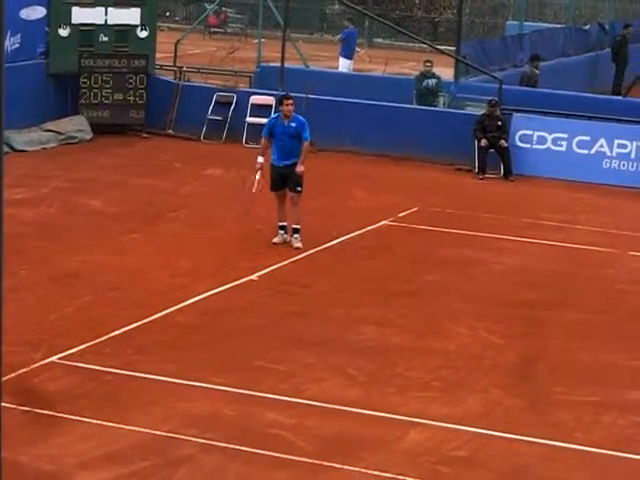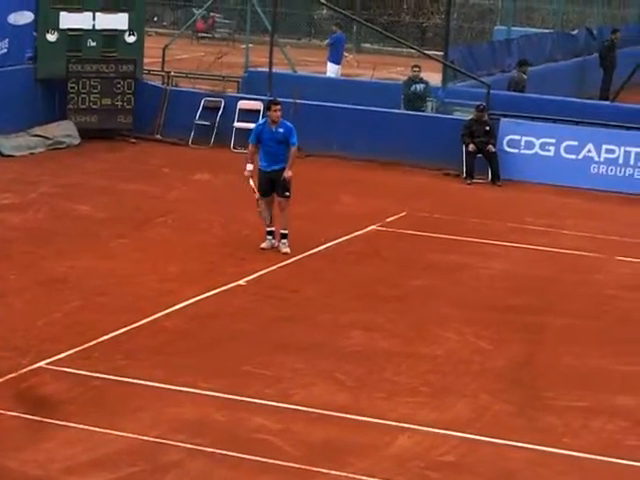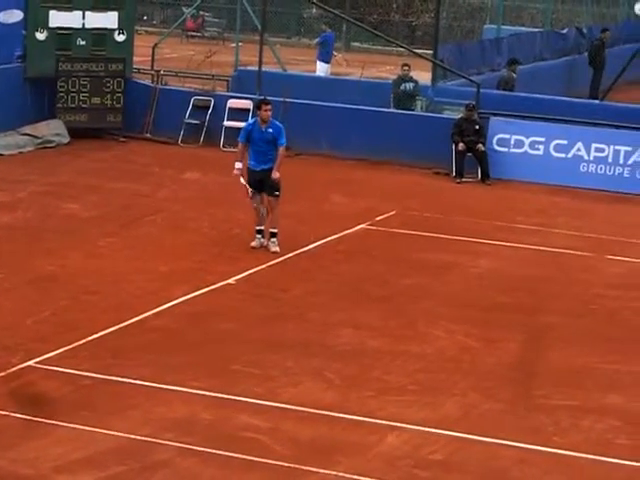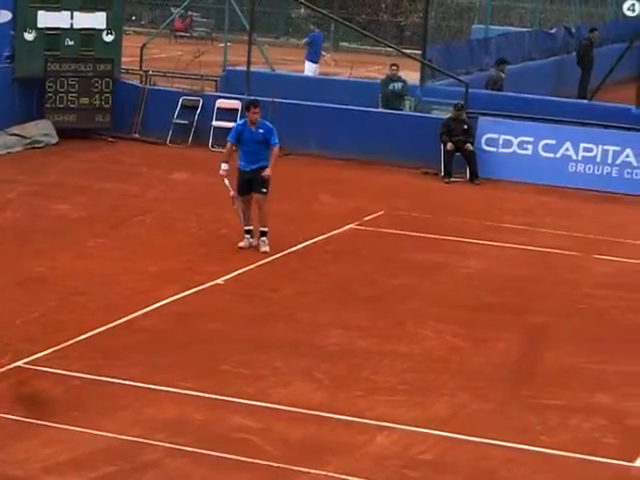
dt=0.3s
person 1, frame 1
left shoulder: (301, 122)
right shoulder: (272, 121)
left elbow: (306, 143)
right elbow: (265, 140)
left wrist: (301, 164)
right wrist: (260, 160)
left hip: (294, 166)
right hip: (276, 165)
left knee: (295, 199)
right knee: (280, 199)
left ankle: (295, 235)
right ankle: (282, 232)
person 1, frame 2
left shoulder: (288, 128)
right shoulder: (259, 127)
left elbow: (293, 149)
right elbow: (253, 146)
left wrist: (288, 169)
right wrist: (249, 167)
left hip: (282, 171)
right hip: (264, 170)
left knee: (283, 204)
right knee: (267, 204)
left ankle: (284, 240)
right ankle: (270, 238)
person 1, frame 3
left shoulder: (278, 128)
right shoulder: (249, 126)
left elbow: (281, 149)
right elbow: (242, 146)
left wrist: (276, 170)
right wrist: (239, 165)
left hip: (270, 170)
right hip: (253, 169)
left knee: (272, 204)
right knee: (257, 204)
left ankle: (273, 239)
right ankle: (260, 236)
person 1, frame 4
left shoulder: (268, 128)
right shoulder: (239, 127)
left elbow: (275, 148)
right elbow: (230, 146)
left wrist: (270, 168)
right wrist: (225, 166)
left hip: (261, 169)
right hip: (244, 169)
left knee: (261, 202)
right knee: (245, 203)
left ankle: (263, 238)
right ankle: (248, 236)
